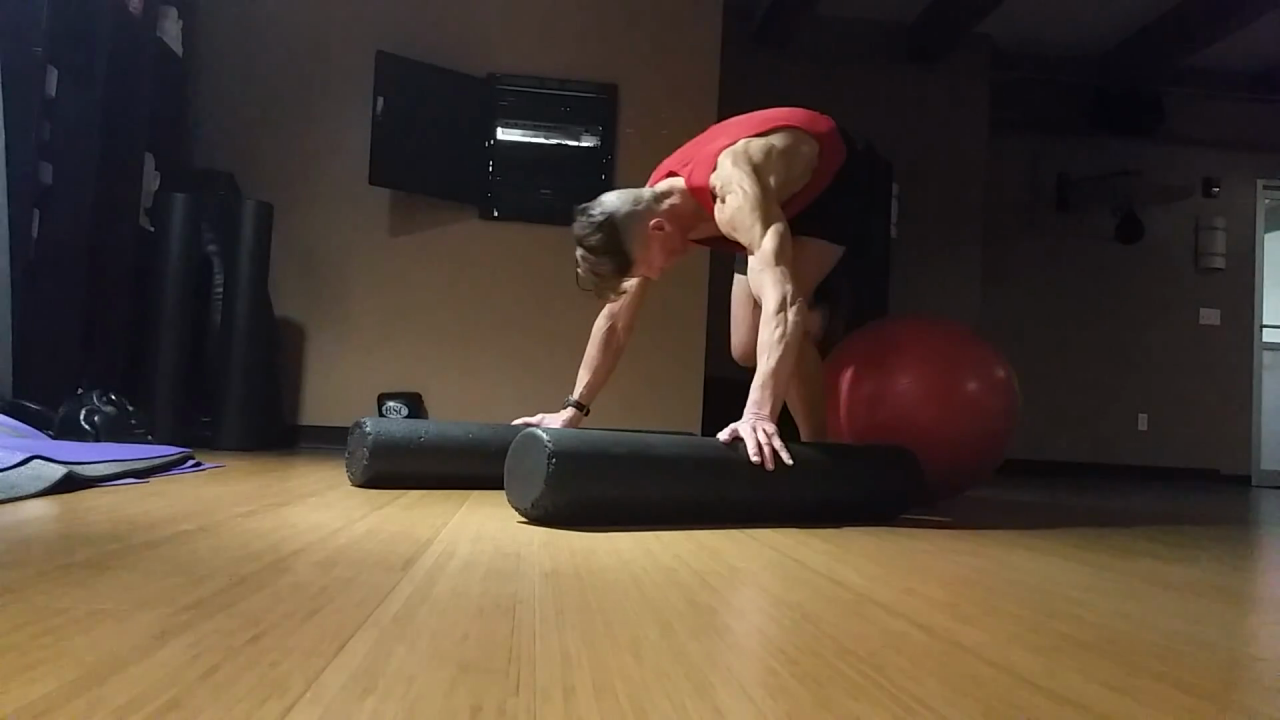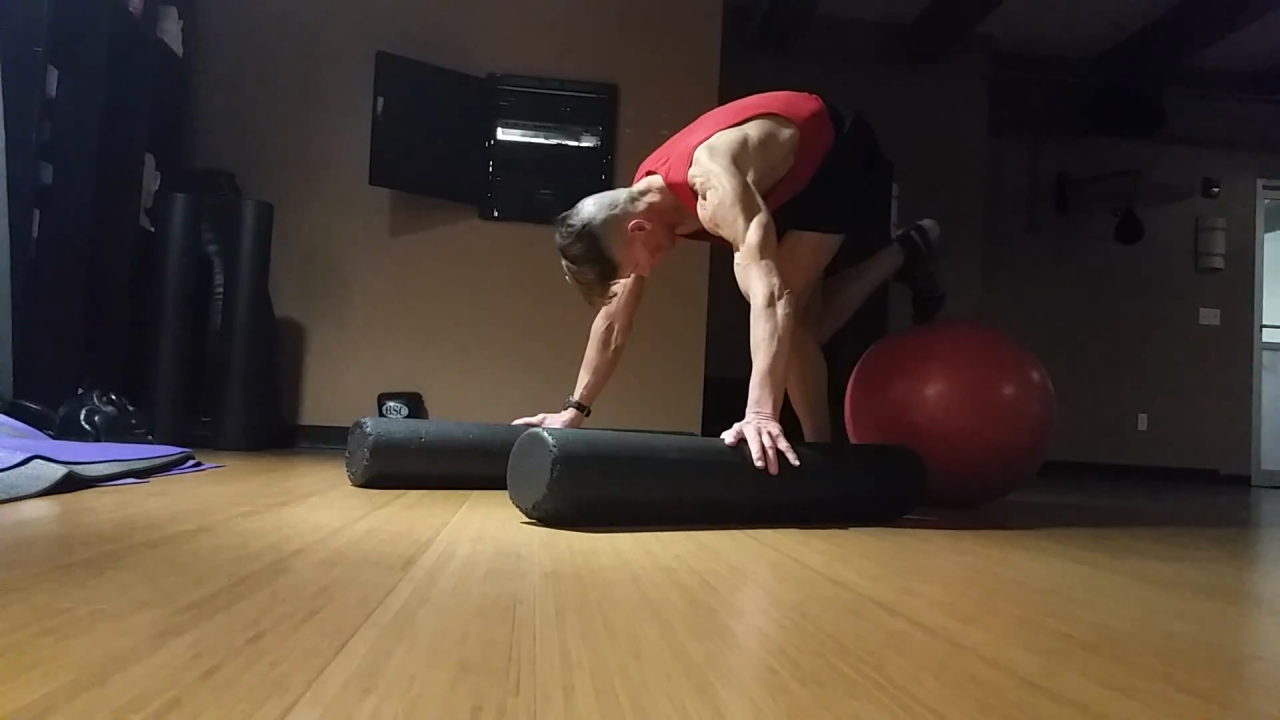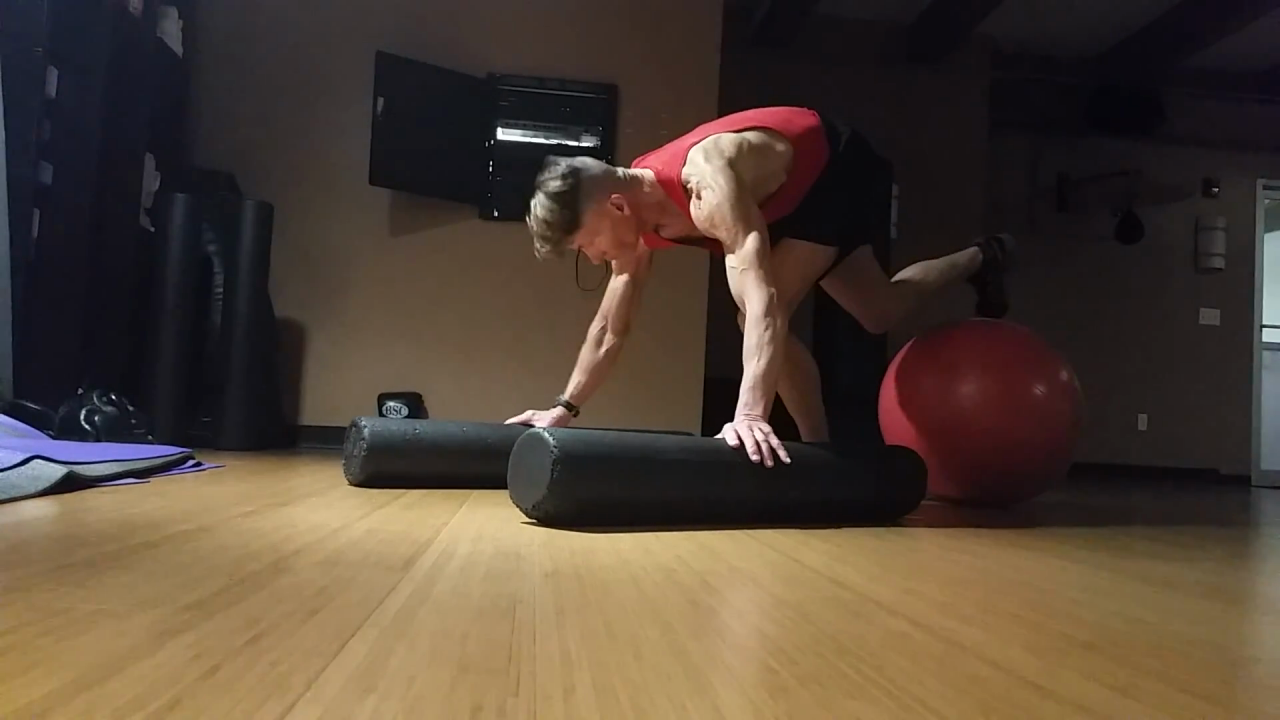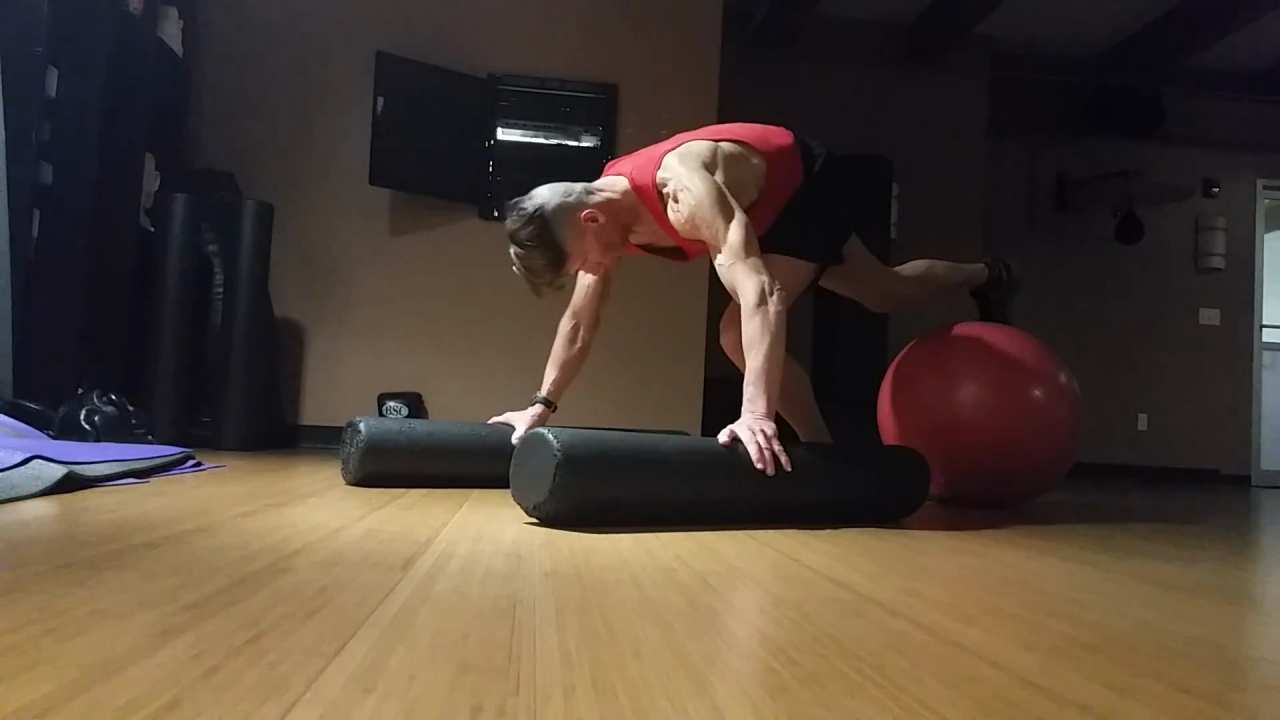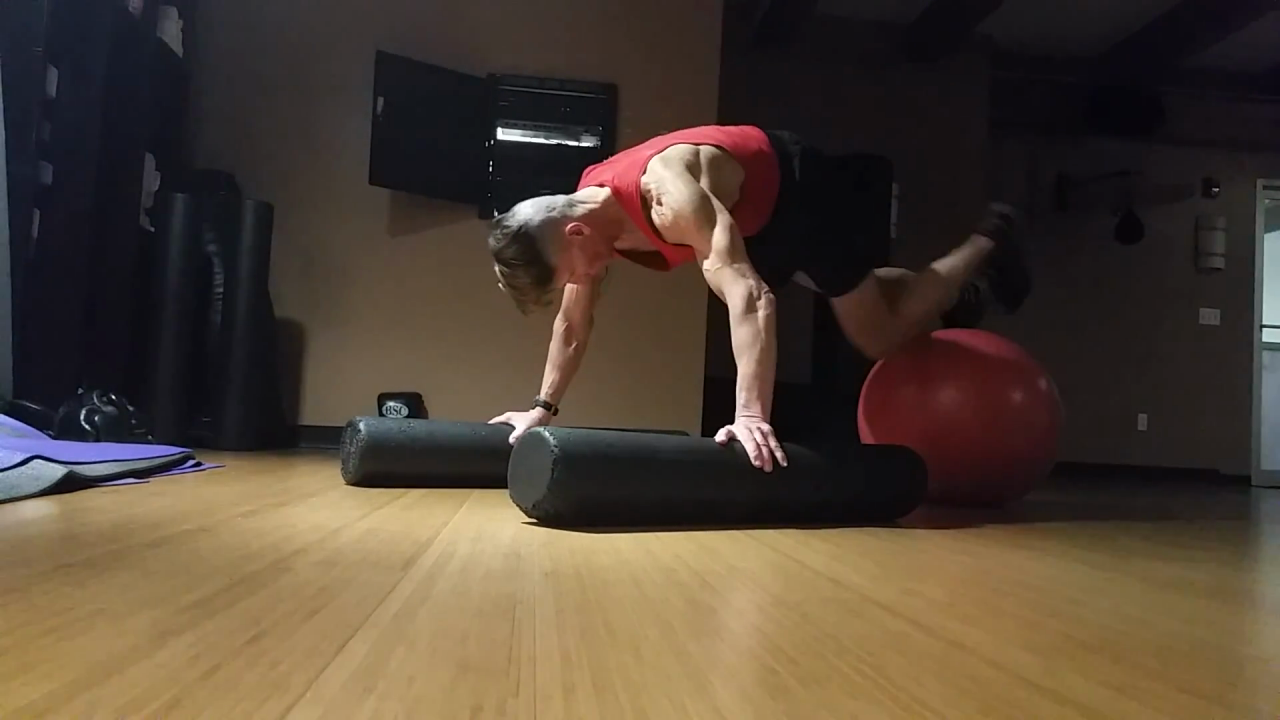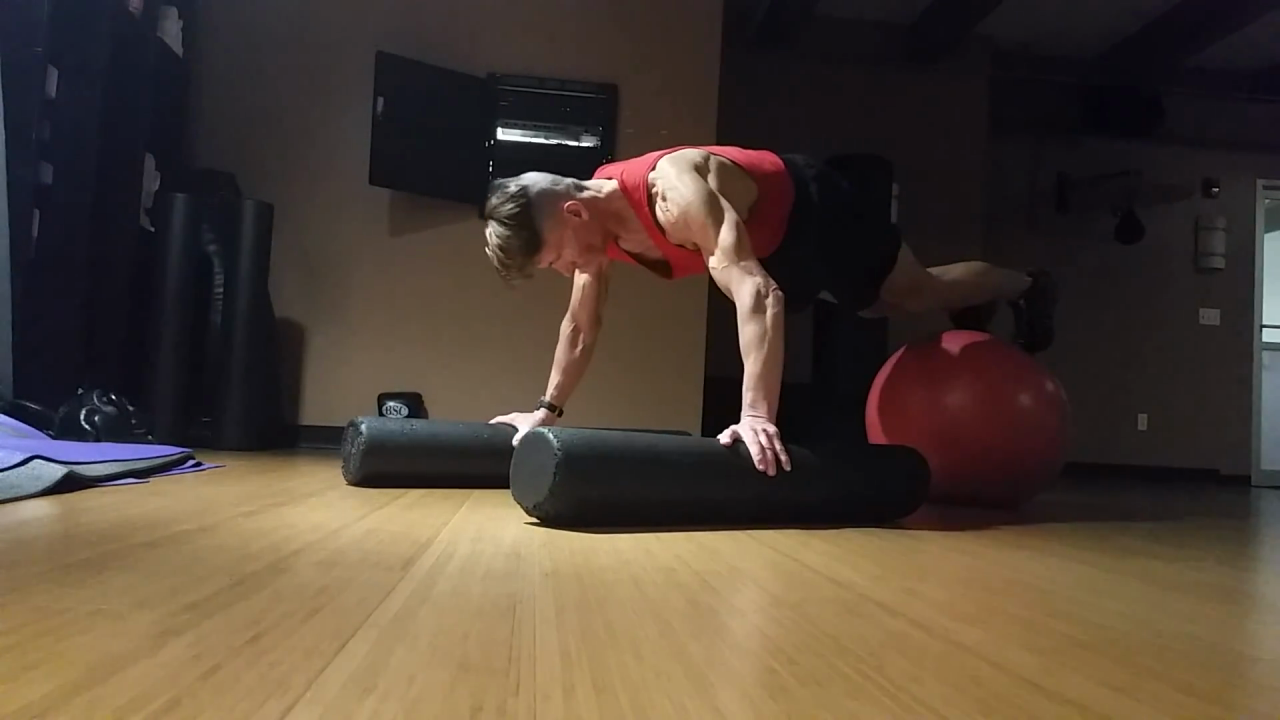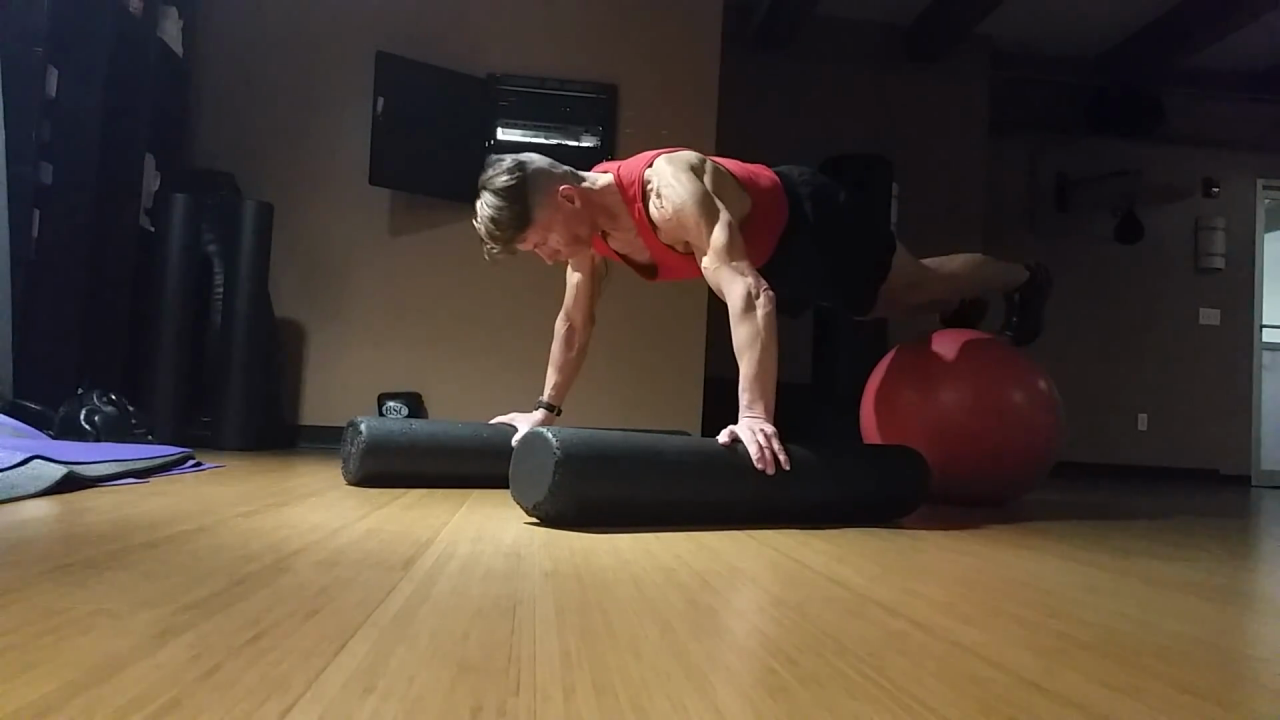
dt=0.7s
person 1, frame 1
left shoulder: (735, 197)
right shoulder: (648, 210)
left elbow: (781, 301)
right elbow: (616, 318)
left wrist: (758, 415)
right wrist: (574, 409)
left hip: (836, 176)
right hip: (787, 194)
left knee: (779, 314)
right knee: (747, 350)
right ankle: (815, 326)
person 1, frame 2
left shoulder: (712, 189)
right shoulder: (636, 203)
left elbow: (769, 295)
right elbow: (613, 321)
left wrist: (760, 413)
right wrist: (575, 410)
left hip: (838, 157)
right hip: (786, 178)
left knee: (784, 308)
right knee: (805, 329)
right ankle: (902, 254)
person 1, frame 3
left shoulder: (707, 188)
right shoulder: (636, 216)
left elbow: (762, 303)
right elbow: (610, 327)
left wrist: (749, 415)
right wrist: (564, 408)
left hip: (837, 169)
right hip: (791, 191)
left knee: (765, 317)
right knee: (882, 313)
right ankle: (980, 260)
person 1, frame 4
left shoulder: (682, 192)
right shoulder: (603, 206)
left elbow: (760, 293)
right elbow: (579, 322)
left wrist: (756, 415)
right wrist: (542, 405)
left hip: (810, 183)
right hip: (769, 204)
left knee: (738, 334)
right knee: (885, 292)
right ankle: (986, 277)
person 1, frame 5
left shoulder: (670, 197)
right shoulder: (584, 213)
left elbow: (748, 296)
right elbow: (572, 324)
left wrist: (751, 416)
right wrist: (543, 407)
left hip: (798, 186)
right hip: (756, 216)
left knee: (880, 336)
right knee: (858, 293)
left ankle: (987, 243)
right ankle: (957, 297)
person 1, frame 6
left shoulder: (674, 192)
right shoulder: (593, 215)
left elbow: (757, 295)
right elbow: (581, 324)
left wrist: (757, 416)
right wrist: (548, 409)
left hip: (809, 208)
right hip: (769, 243)
left knee: (917, 292)
right knee: (876, 302)
left ankle: (1025, 288)
right ankle: (971, 306)
person 1, frame 7
left shoulder: (668, 191)
right shoulder: (588, 224)
left elbow: (749, 296)
right elbow: (575, 322)
left wrist: (754, 415)
right wrist: (546, 409)
left hip: (807, 222)
right hip: (765, 251)
left knee: (912, 286)
right knee: (884, 302)
left ankle: (1022, 281)
right ankle: (960, 306)
